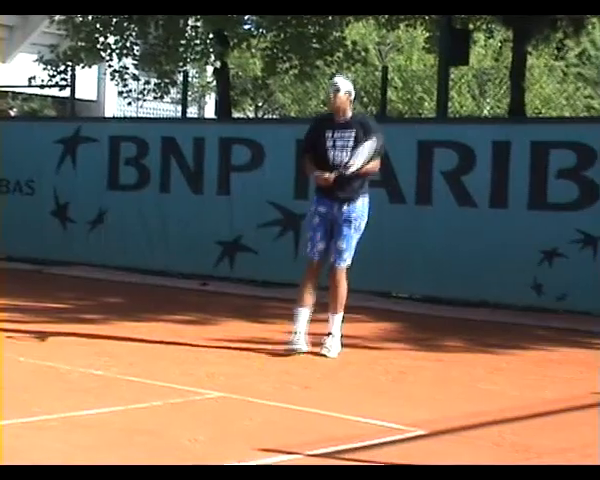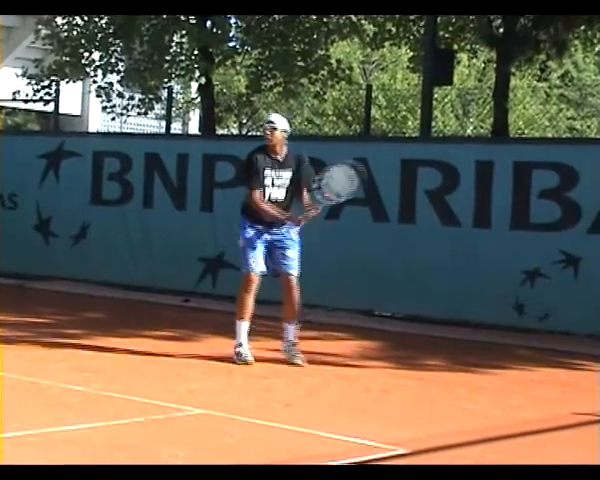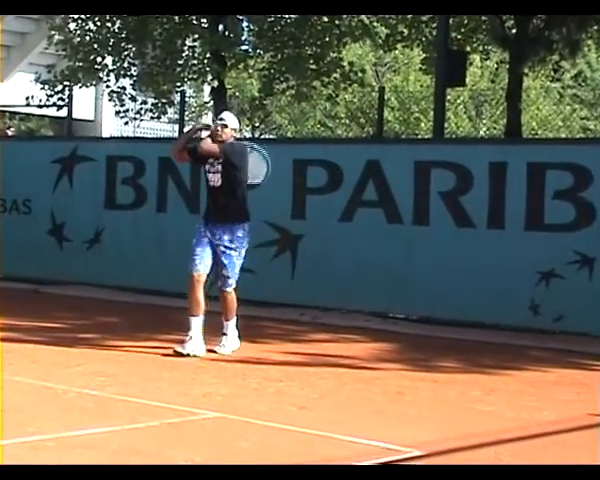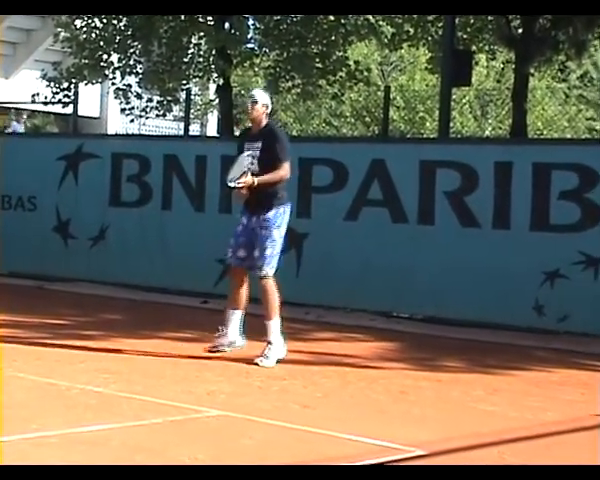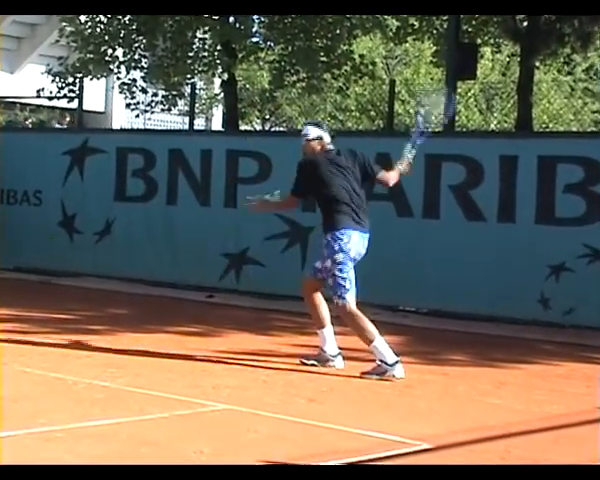
dt=1s
person 1, frame 1
left shoulder: (366, 125)
right shoulder: (319, 124)
left elbow: (376, 162)
right elbow: (308, 159)
left wrist: (361, 168)
right wrist: (317, 174)
left hip: (353, 205)
right hip: (324, 201)
left knee: (339, 269)
right knee: (314, 265)
left ankle: (333, 335)
right ankle: (299, 333)
person 1, frame 2
left shoulder: (299, 160)
right shoulder: (256, 158)
left elbow: (302, 193)
right elbow: (255, 199)
left wrist: (308, 210)
right wrist: (282, 216)
left hip: (285, 229)
right hip: (255, 226)
left knee: (291, 282)
right knee: (251, 279)
left ankle: (290, 342)
right ankle: (241, 343)
person 1, frame 3
left shoulder: (237, 149)
right shoulder: (210, 150)
left elbow: (204, 148)
right elbow: (178, 153)
left wrist: (201, 137)
right wrist: (193, 131)
left hip: (234, 227)
right hip: (209, 225)
left knee: (226, 287)
right knee: (196, 277)
left ankle: (230, 335)
right ankle: (195, 339)
person 1, frame 4
left shoulder: (275, 135)
right shoulder: (244, 136)
left elbow: (284, 172)
left wrist: (255, 181)
right wrist: (244, 186)
left hip: (273, 211)
right hip: (249, 212)
left knee: (264, 276)
right knee: (236, 272)
left ankle: (275, 343)
right ankle: (231, 334)
person 1, frame 5
left shoulder: (306, 165)
right shoulder: (354, 157)
left elbow: (293, 202)
right elbow: (386, 180)
left wrist: (267, 205)
right wrist: (398, 169)
left hip: (342, 237)
right hip: (357, 235)
left knee: (346, 306)
right knee: (311, 286)
left ankle: (389, 362)
right ankle: (330, 352)
